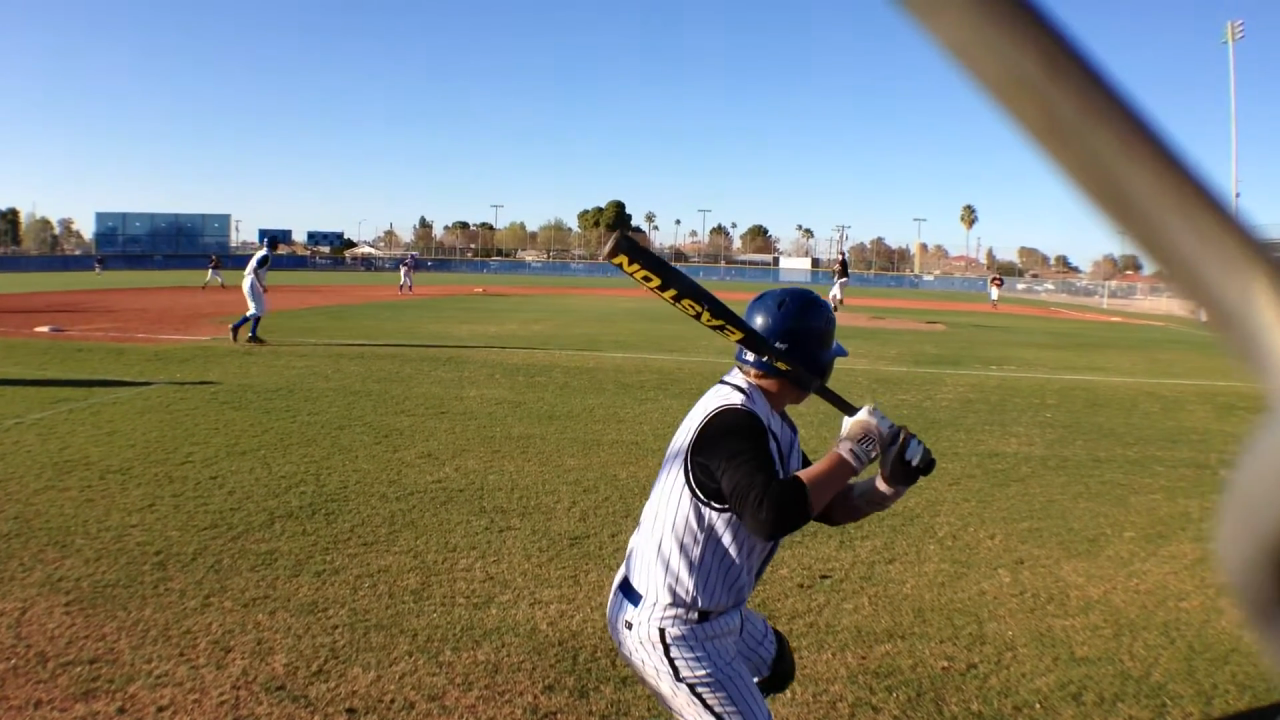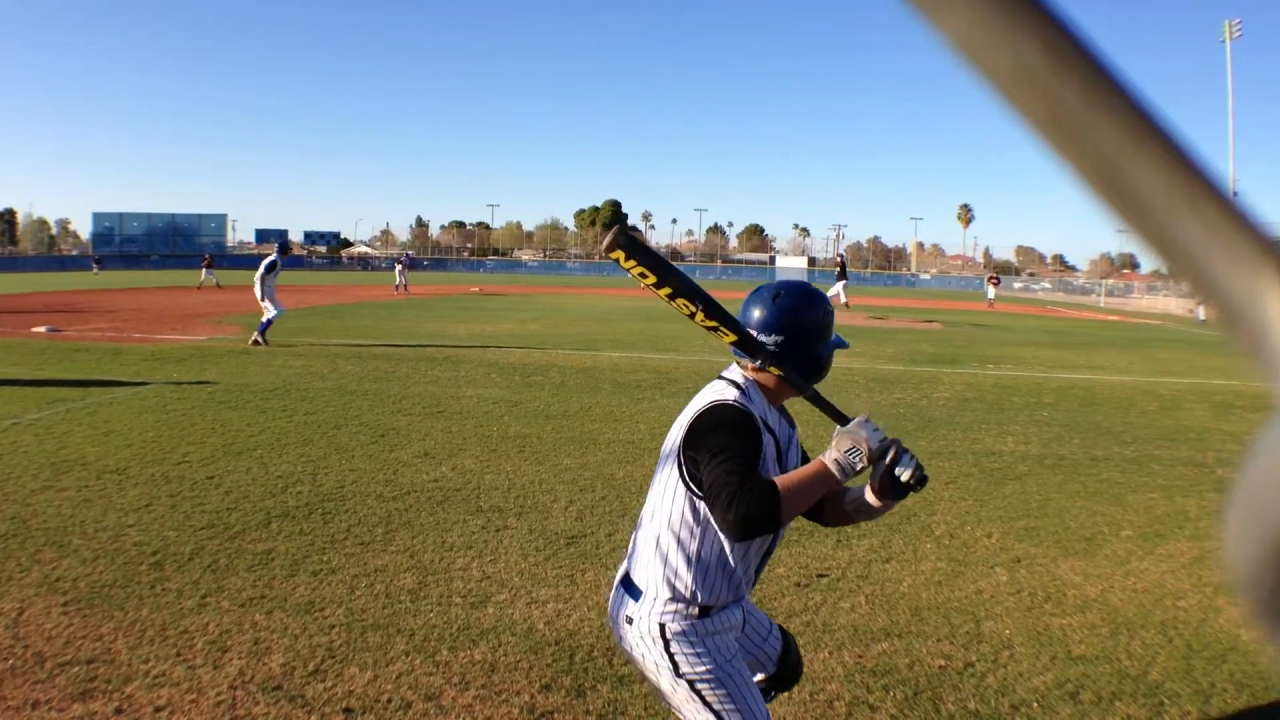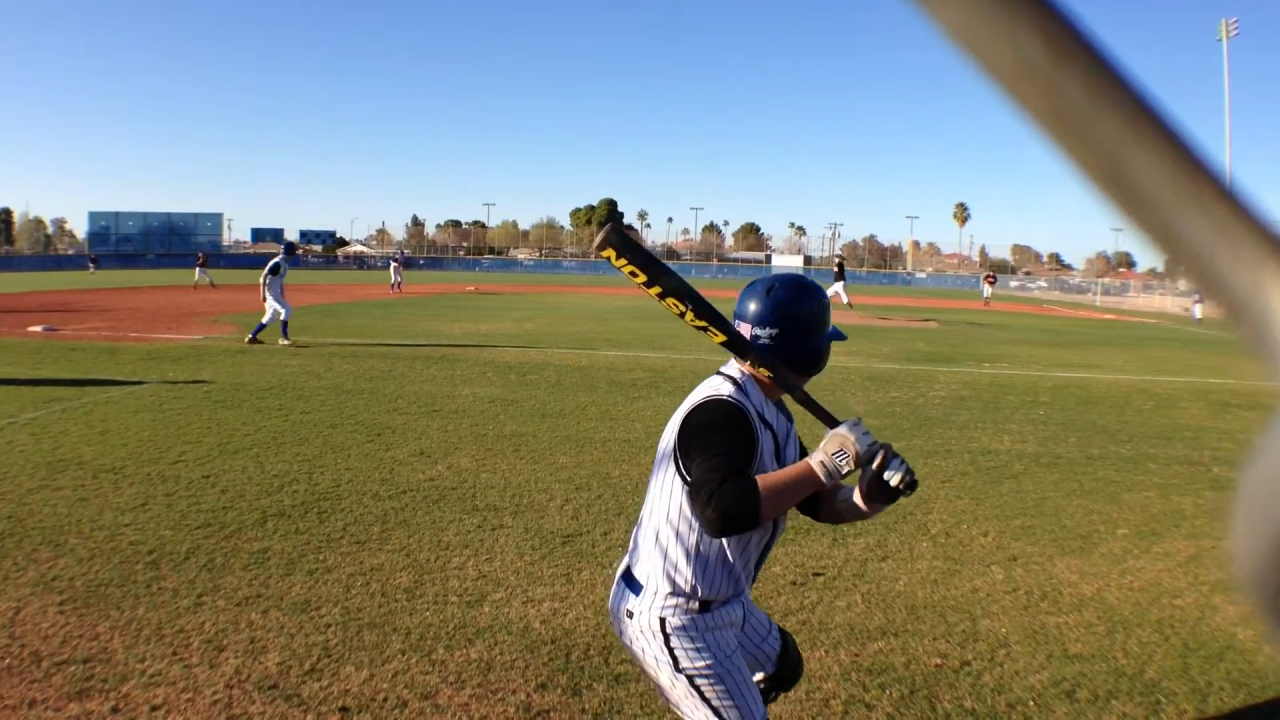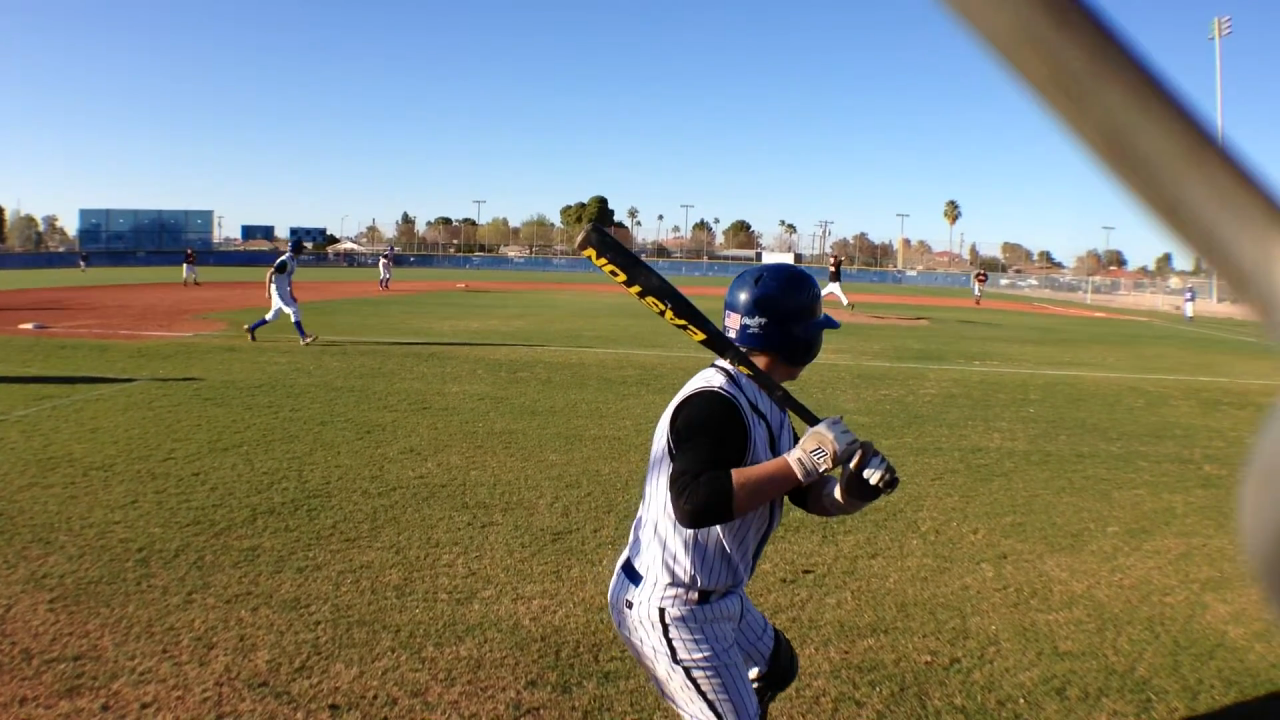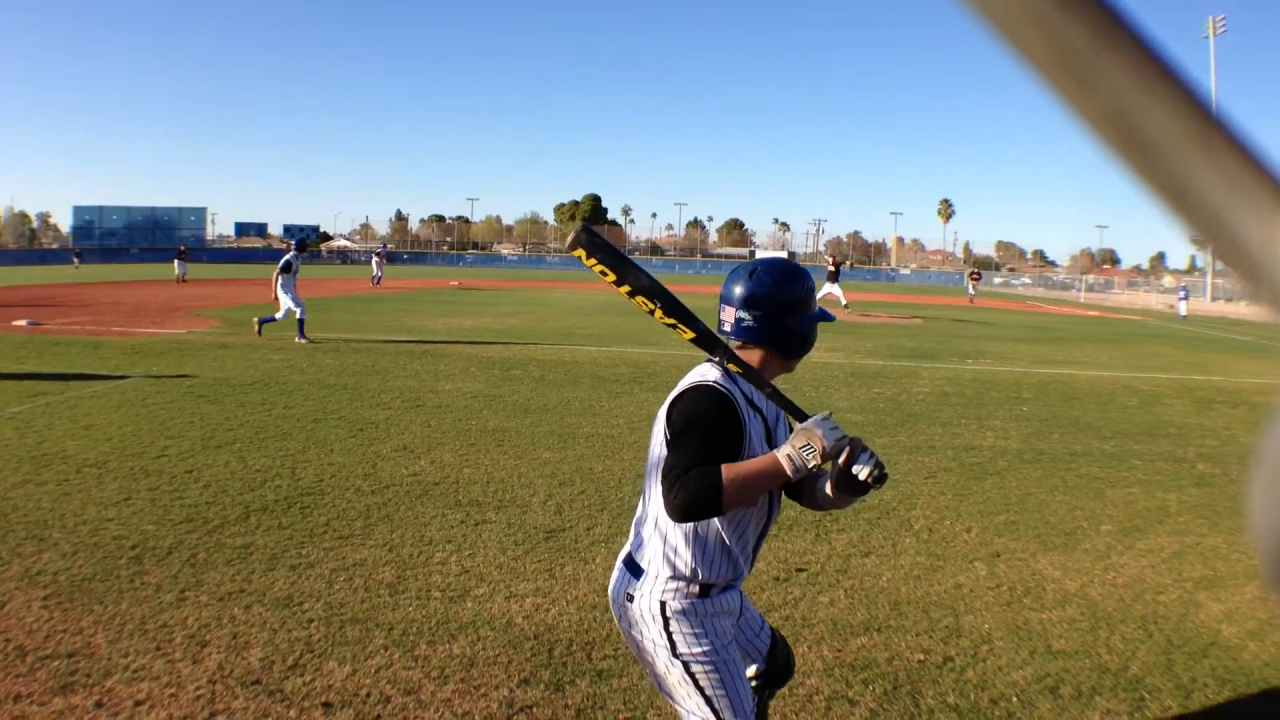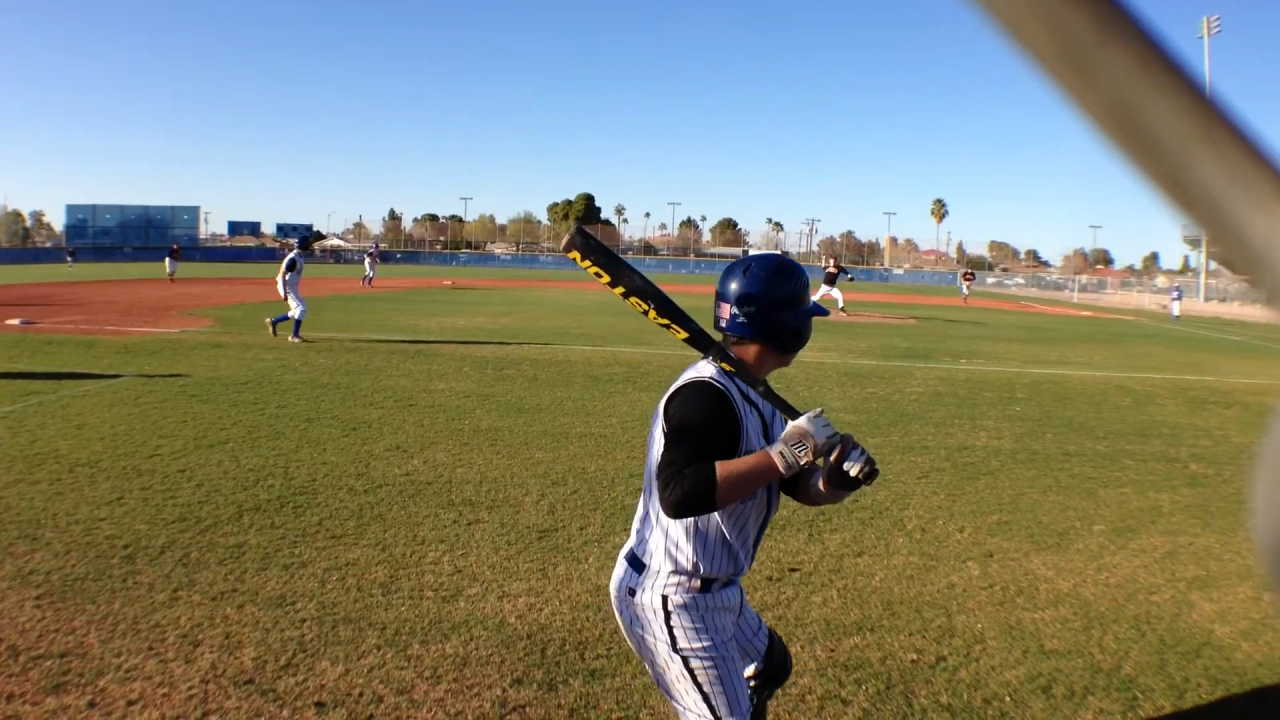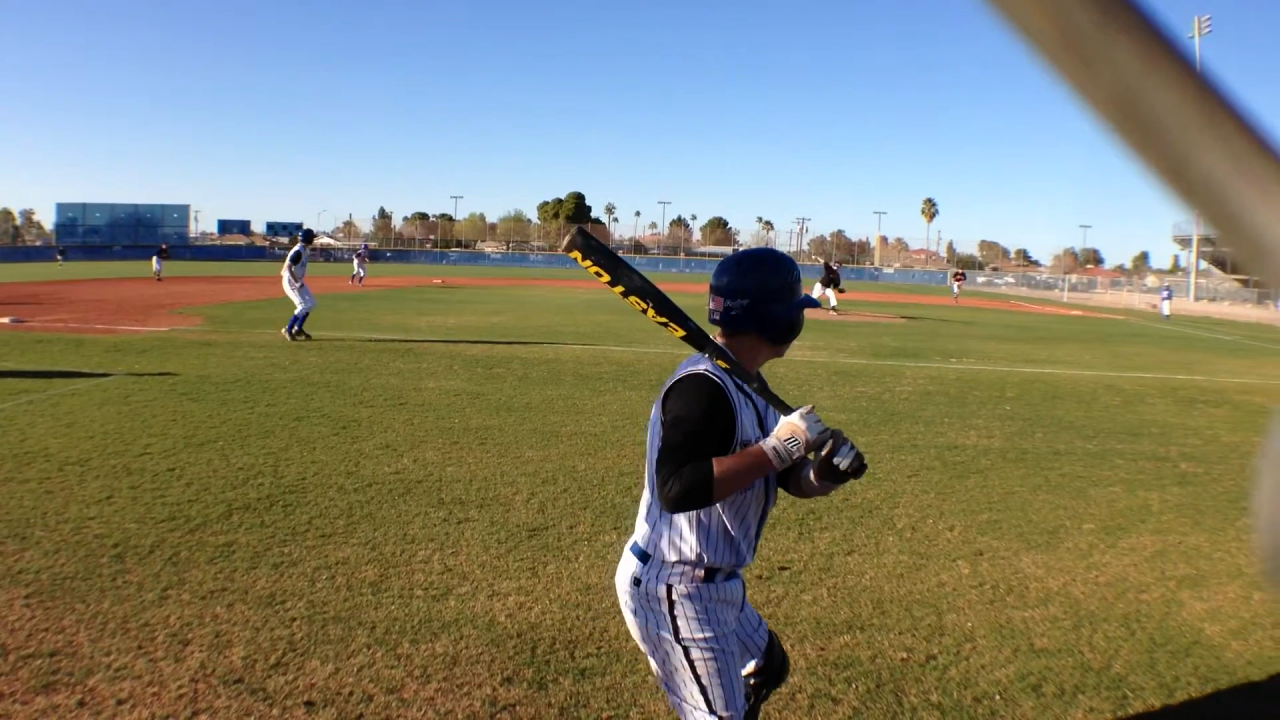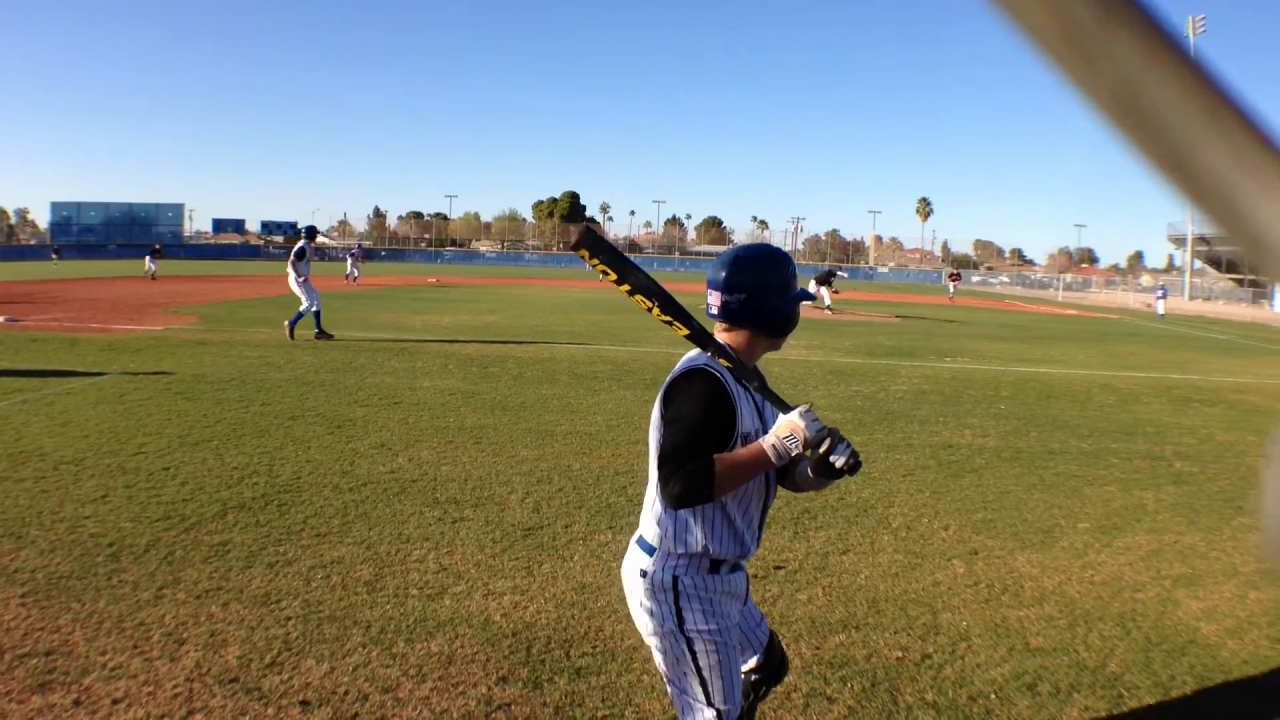
dt=0.2s
person 1, frame 1
left shoulder: (768, 419)
right shoulder: (733, 421)
left elbow: (826, 506)
right elbow: (769, 517)
left wrist: (888, 485)
right wrist: (852, 452)
left hip: (707, 609)
right hip: (670, 626)
left knee: (774, 667)
person 1, frame 2
left shoulder: (769, 415)
right shoulder: (726, 417)
left elbow: (820, 506)
right elbow: (741, 517)
left wrist: (878, 496)
right wrist: (838, 461)
left hip: (713, 606)
right hip: (671, 621)
left knee: (781, 665)
person 1, frame 3
left shoulder: (769, 409)
right shoulder: (721, 411)
left elbow: (816, 502)
right elbow: (720, 512)
left wrist: (867, 497)
right wrist: (825, 462)
left hip: (717, 601)
right hip: (672, 617)
left knee: (780, 667)
person 1, frame 4
left shoulder: (764, 400)
right shoulder: (713, 402)
left elbow: (809, 495)
right elbow: (694, 503)
left wrist: (850, 491)
right wrist: (803, 460)
left hip: (714, 597)
right hip: (670, 609)
left knee: (774, 669)
person 1, frame 5
left shoulder: (760, 395)
right shoulder: (709, 397)
left elbow: (805, 489)
right elbow: (684, 497)
left wrist: (843, 484)
right wrist: (791, 456)
left hip: (712, 592)
right hip: (671, 603)
left knee: (771, 668)
person 1, frame 6
left shoulder: (753, 392)
right shoulder: (705, 393)
left elbow: (800, 486)
right elbow: (679, 495)
left wrist: (837, 477)
right wrist: (784, 454)
left hip: (710, 589)
right hip: (672, 598)
left knee: (767, 669)
person 1, frame 7
left shoulder: (747, 385)
right shoulder: (702, 386)
left elbow: (792, 479)
right elbow: (677, 489)
left wrist: (827, 471)
right wrist: (778, 447)
left hip: (712, 583)
right hip: (677, 589)
left knee: (765, 669)
person 1, frame 8
left shoulder: (743, 378)
right shoulder: (703, 379)
left elbow: (781, 472)
right elbow: (680, 486)
left wrist: (822, 466)
right wrist: (777, 444)
left hip: (716, 575)
right hip: (683, 581)
left knee: (764, 667)
